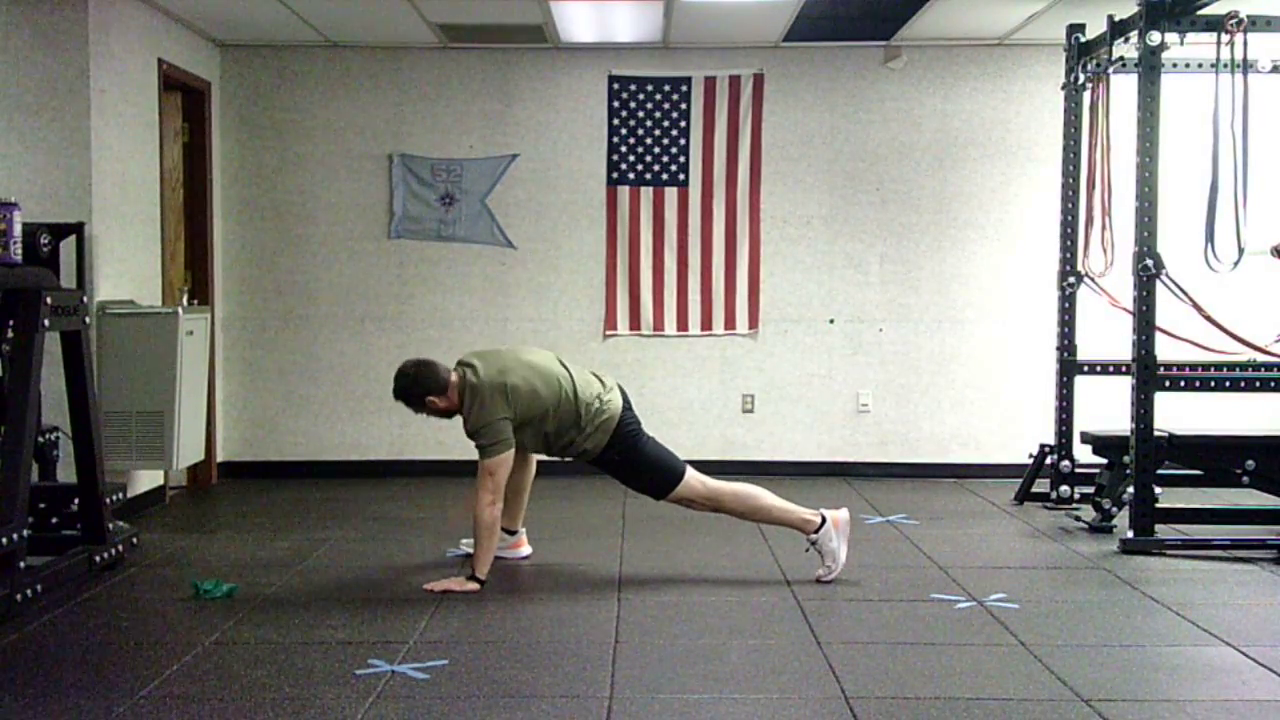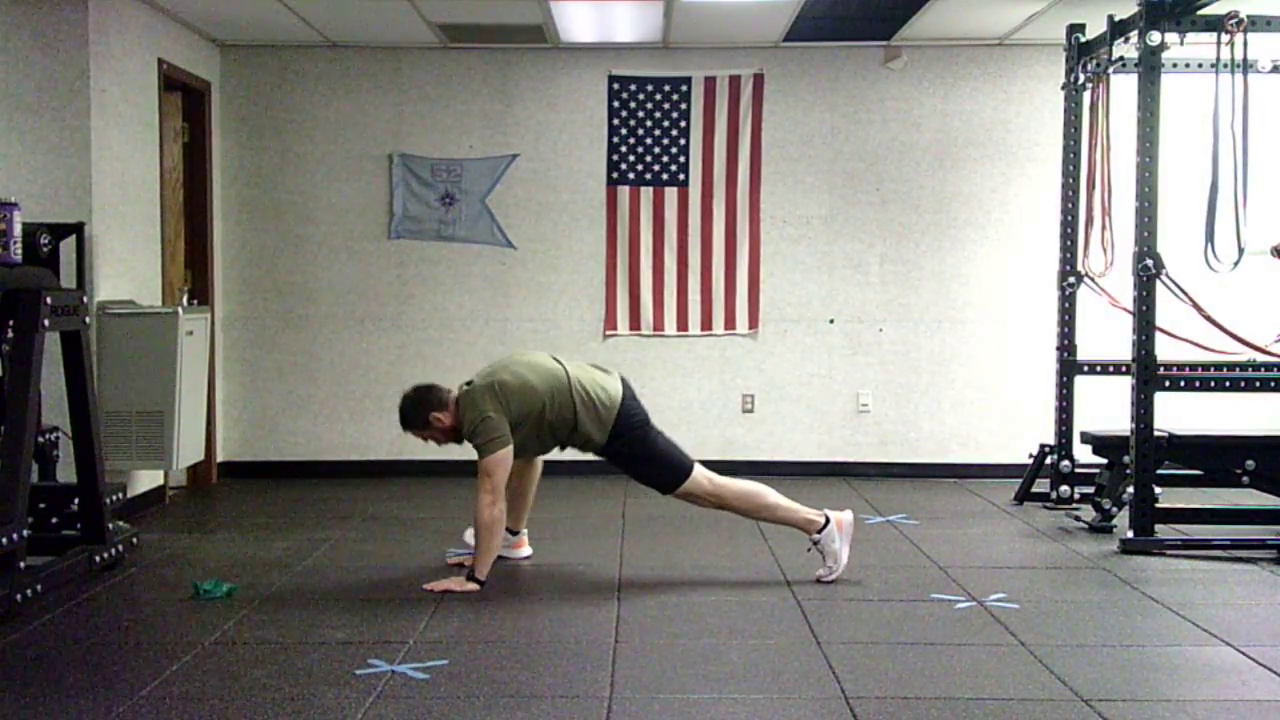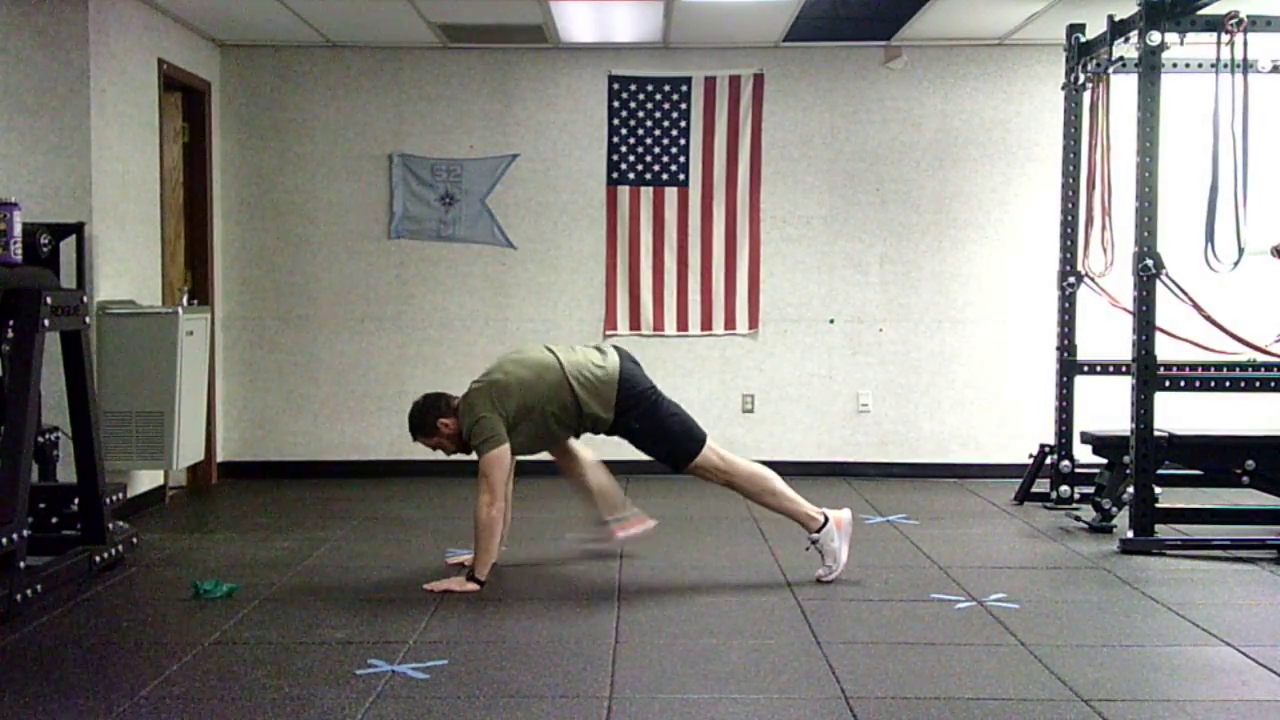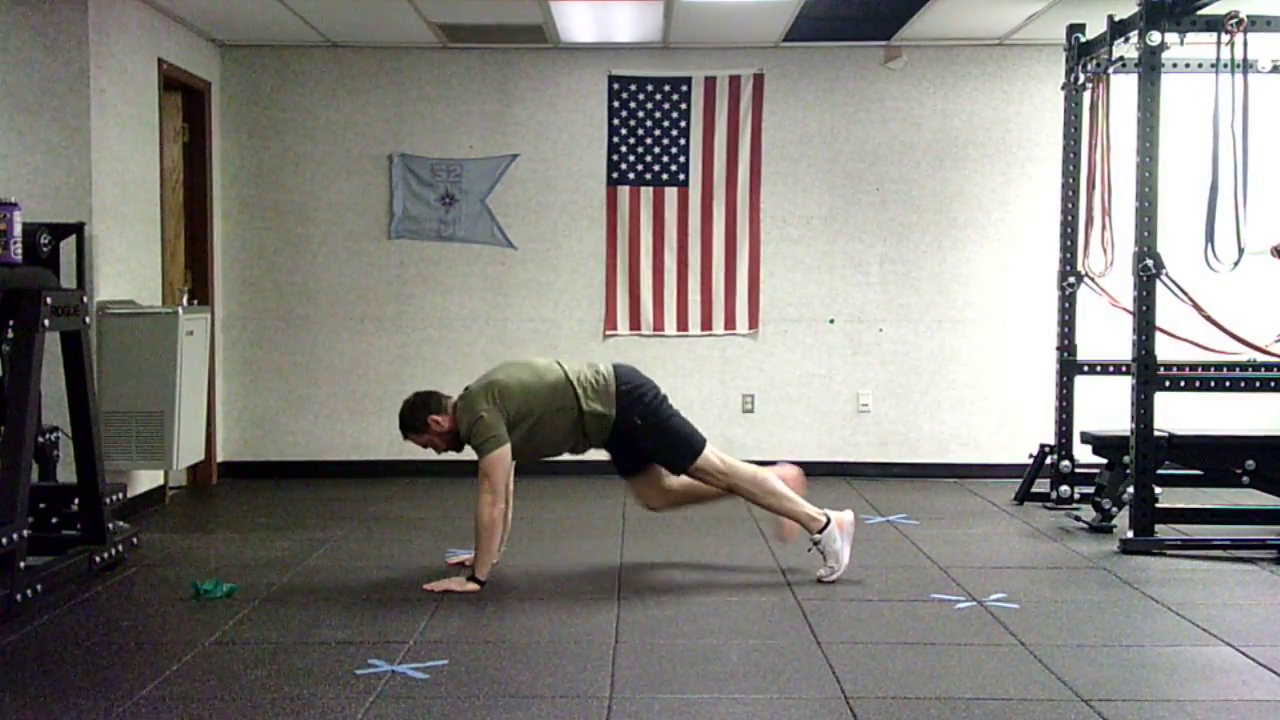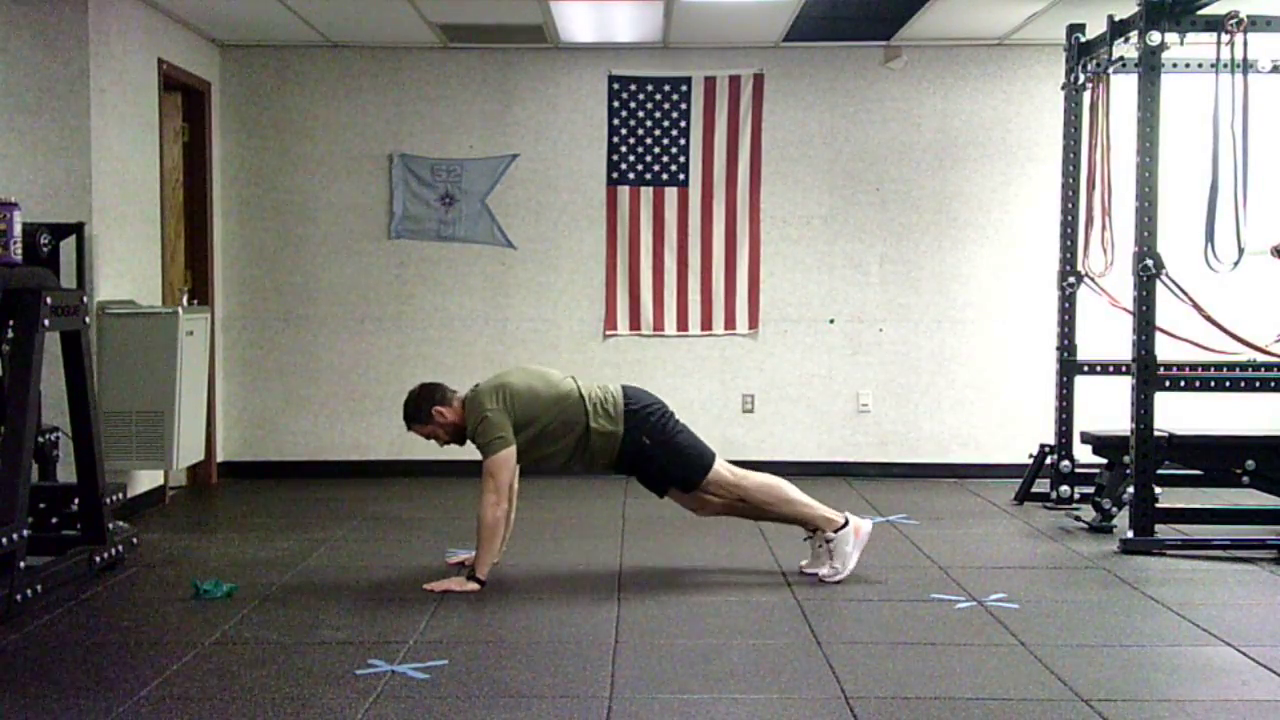
dt=0.2s
person 1, frame 1
left shoulder: (484, 410)
right shoulder: (471, 366)
left elbow: (492, 494)
left wrist: (475, 576)
left hip: (606, 432)
right hip: (600, 400)
left knee: (702, 494)
left ankle: (820, 524)
right ankle: (512, 537)
person 1, frame 2
left shoulder: (480, 414)
right shoulder: (480, 397)
left elbow: (490, 495)
right elbow: (502, 482)
left wrist: (475, 576)
right wrist: (490, 541)
left hip: (612, 419)
right hip: (604, 393)
left knee: (705, 490)
right knee: (522, 443)
left ankle: (823, 525)
right ankle: (512, 538)
person 1, frame 3
left shoulder: (479, 416)
right shoulder: (489, 403)
left elbow: (491, 497)
right elbow: (502, 491)
left wrist: (476, 576)
right wrist: (489, 552)
left hip: (619, 393)
right hip: (608, 372)
left knee: (713, 466)
right knee: (559, 446)
left ankle: (822, 524)
right ankle: (618, 517)
person 1, frame 4
left shoulder: (478, 415)
right shoulder: (484, 403)
left elbow: (492, 498)
right elbow: (504, 492)
left wrist: (475, 575)
right wrist: (490, 553)
left hip: (620, 401)
right hip: (614, 403)
left knee: (716, 470)
right knee: (658, 494)
left ankle: (826, 525)
right ankle: (776, 480)
person 1, frame 5
left shoulder: (484, 414)
right shoulder: (493, 403)
left elbow: (495, 496)
right elbow: (508, 492)
left wrist: (476, 576)
right wrist: (489, 553)
left hip: (631, 424)
right hip: (625, 427)
left knee: (730, 483)
right knee: (705, 502)
left ankle: (839, 526)
right ankle: (818, 527)
